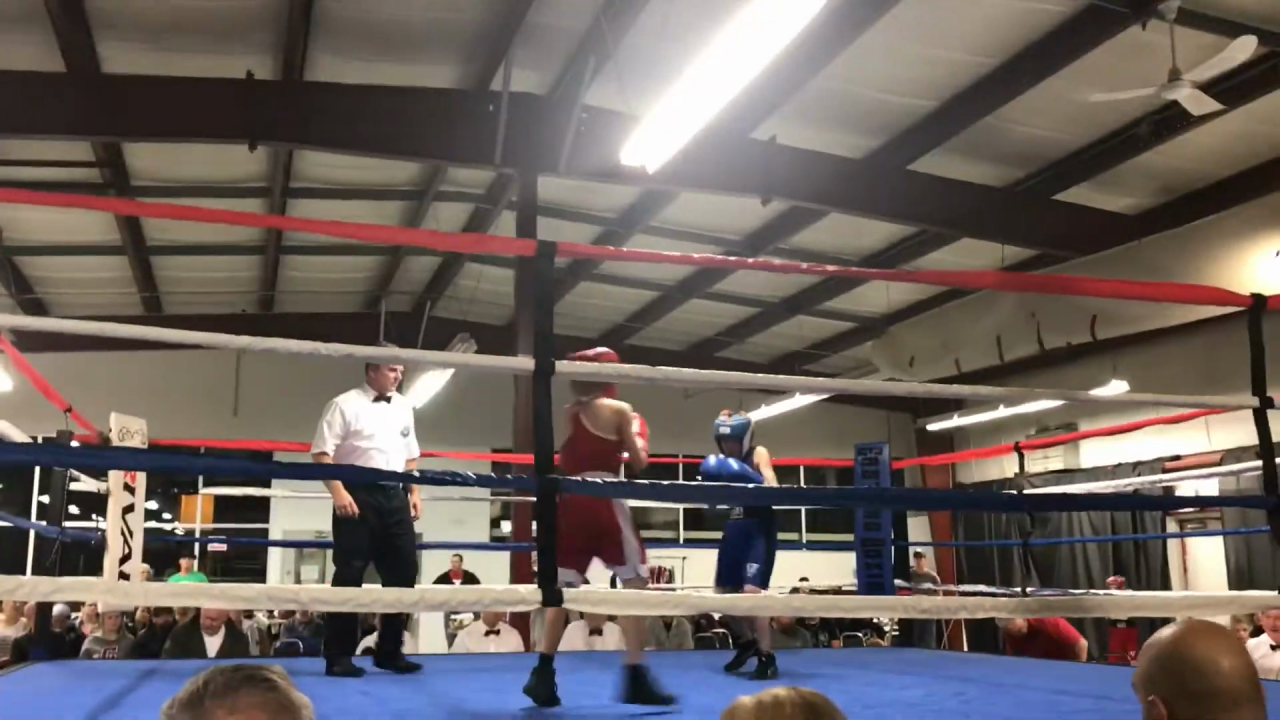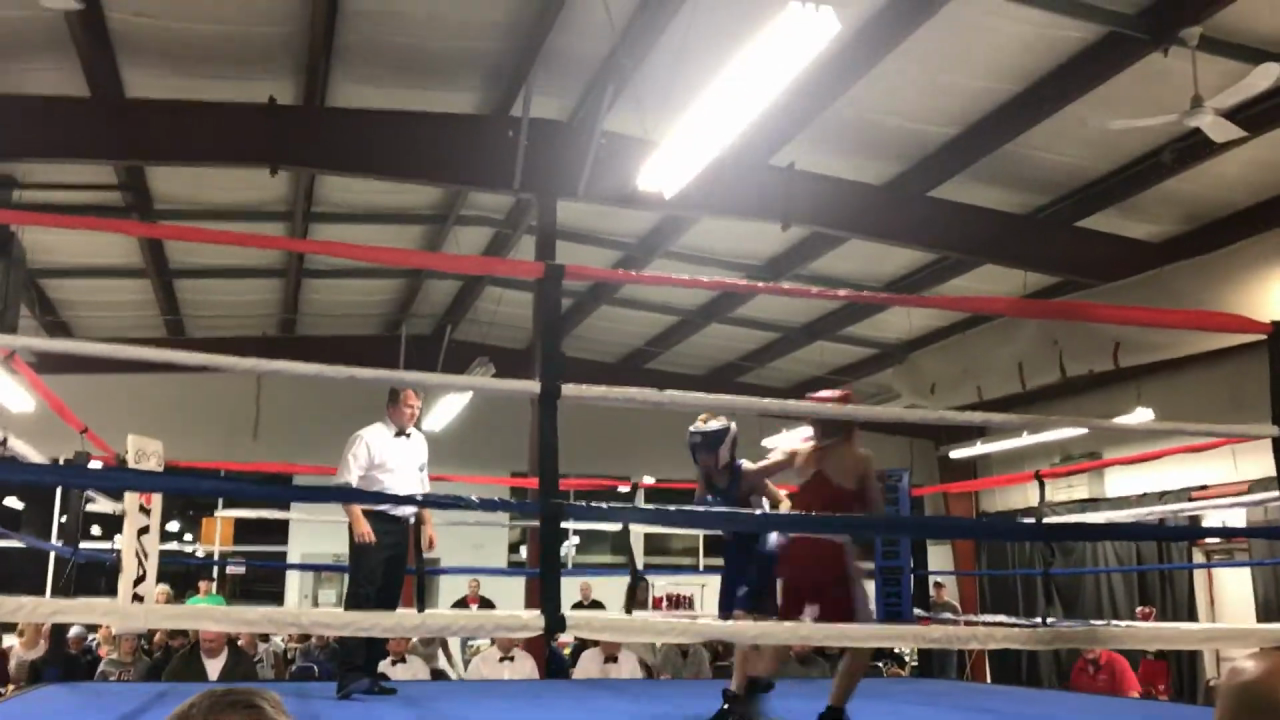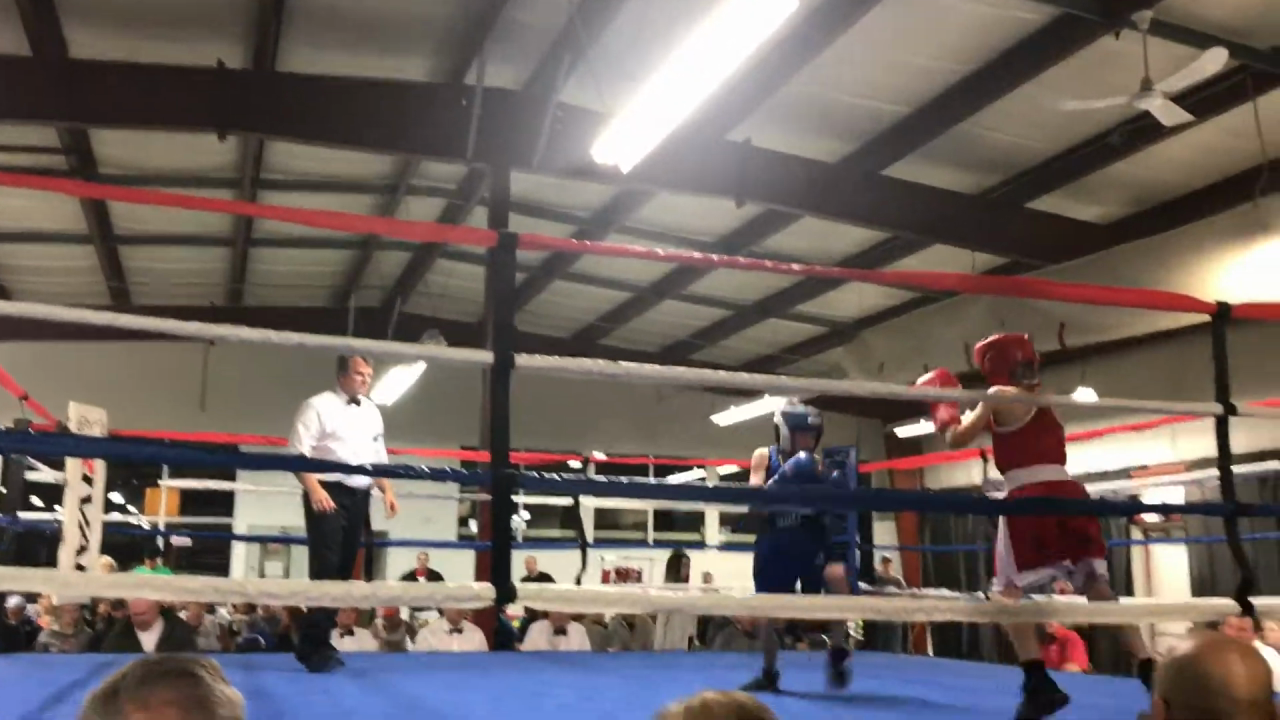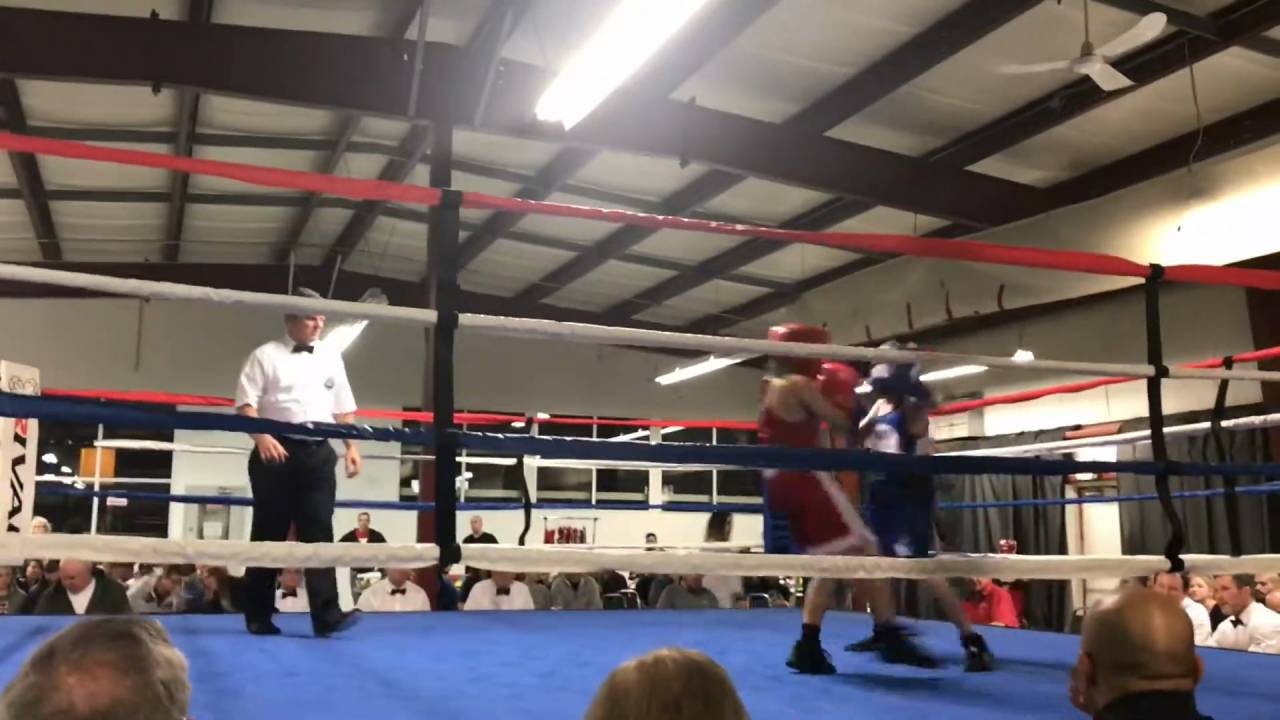
dt=0.7s
person 1, frame 1
left shoulder: (567, 414)
right shoulder: (619, 410)
left elbow: (562, 462)
right elbow: (639, 462)
right wrist: (638, 439)
left hip: (567, 502)
right hip: (603, 501)
left knee: (564, 591)
right knee: (634, 584)
left ankle: (543, 671)
right ankle: (636, 677)
person 1, frame 2
left shoulder: (802, 453)
right shoulder: (860, 459)
right elbow: (877, 510)
left hip: (797, 546)
right hip: (834, 550)
left knee: (790, 626)
left ankle: (755, 689)
person 1, frame 3
left shoulder: (999, 396)
left elbow: (956, 439)
left wrist: (941, 408)
left hip: (1028, 496)
right hip: (1068, 493)
left knee: (1010, 591)
right knee: (1098, 589)
left ankle: (1039, 686)
right ankle: (1149, 669)
person 1, frame 4
left shoulder: (772, 385)
right shoulder: (801, 385)
right elbow: (842, 425)
right wrist: (838, 397)
left hip: (779, 482)
right hip: (801, 475)
right knee: (859, 549)
left ankle: (807, 648)
right ankle: (891, 639)
person 2, frame 1
left shoulder: (403, 407)
right shoulder: (345, 405)
right elbow: (322, 453)
left wrist: (414, 492)
right wrist: (339, 492)
left hip: (393, 497)
right hip: (357, 495)
left knee: (402, 570)
right knee: (350, 575)
left ankle: (389, 650)
right ankle: (339, 656)
person 2, frame 2
left shoulder: (419, 442)
right shoulder: (368, 438)
right elbow: (345, 483)
left wrist: (427, 524)
right wrist: (357, 520)
left hip: (401, 527)
right hip: (372, 524)
left knee: (386, 601)
right knee: (362, 595)
left ankle: (368, 673)
right ankle: (350, 674)
person 2, frame 3
left shoulder: (372, 412)
right shoulder: (318, 406)
left elbow: (377, 459)
right elbow: (298, 453)
left wrist: (387, 491)
right wrist: (314, 489)
left hip: (357, 498)
right hip: (328, 495)
left knee: (342, 572)
right knee: (326, 569)
left ankle: (311, 645)
right ankle: (317, 647)
person 2, frame 4
left shoulder: (331, 358)
right shoulder: (265, 356)
left elbow: (343, 408)
right elbow: (246, 403)
left wrist: (351, 447)
right wrist: (263, 438)
left hip: (318, 452)
right hip: (278, 452)
left knee: (318, 531)
right knee: (269, 533)
left ankle: (325, 614)
right ankle: (258, 615)
person 3, frame 1
left shoulder: (758, 454)
right shoulder: (721, 463)
left elbow: (774, 490)
left wrist: (748, 477)
right wrist: (712, 484)
left hip: (759, 529)
right hip: (733, 531)
left knee: (751, 590)
right knee: (725, 593)
left ankle: (766, 658)
right ankle: (747, 642)
person 3, frame 2
left shoulder: (748, 473)
right shoulder: (705, 477)
left elbow: (783, 501)
right wrist: (705, 509)
left hip: (756, 549)
right hip: (734, 549)
left knee: (742, 618)
right knee: (729, 618)
right ankle: (752, 677)
person 3, frame 3
left shoulder: (812, 461)
right shoulder: (763, 457)
right wrist: (782, 480)
left hip: (810, 538)
right hip: (774, 541)
left knee: (838, 576)
left ankle: (839, 650)
right ankle: (769, 673)
person 3, frame 4
left shoulder: (914, 408)
right shoulder: (879, 403)
left hip: (908, 494)
right hip: (882, 492)
left ankle: (974, 641)
right ankle: (884, 629)
